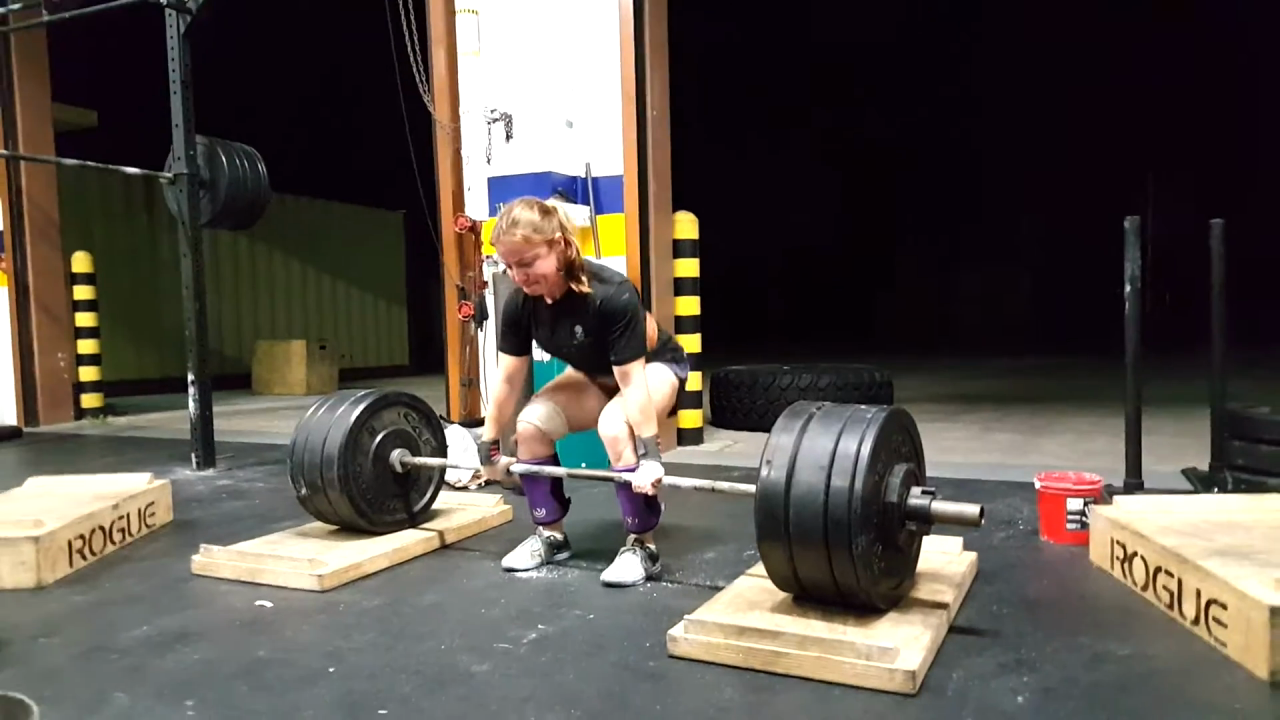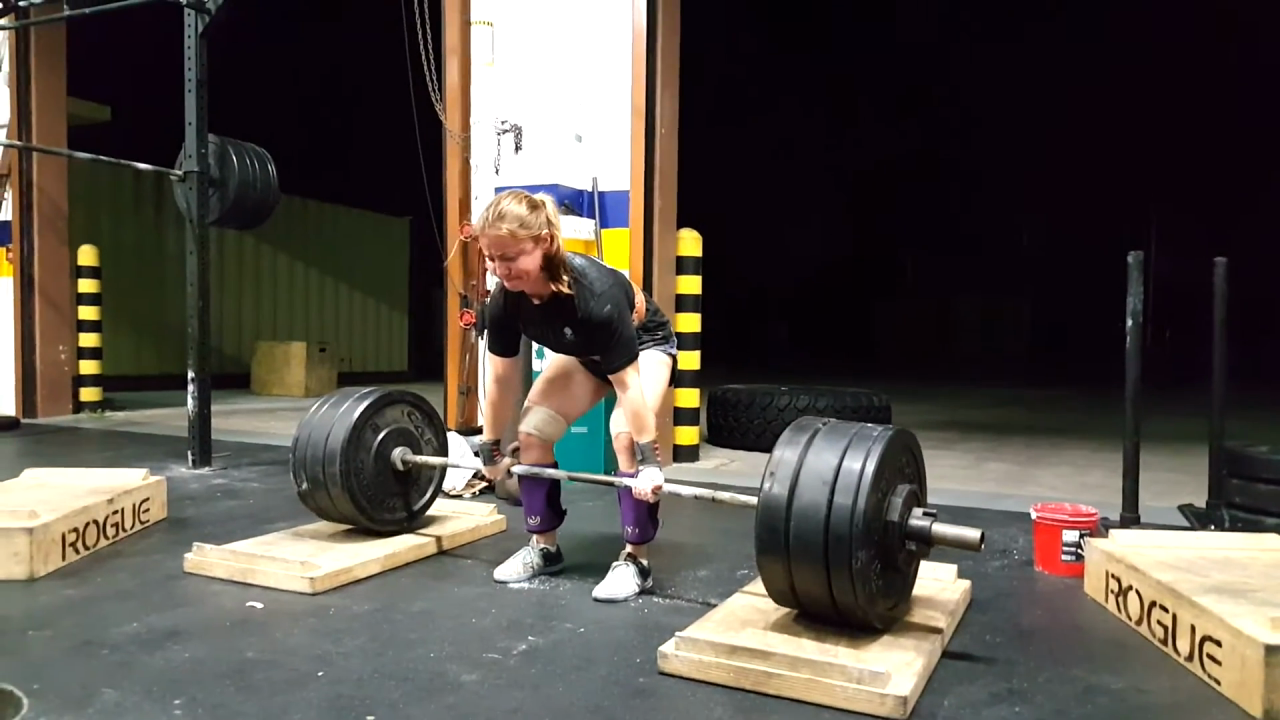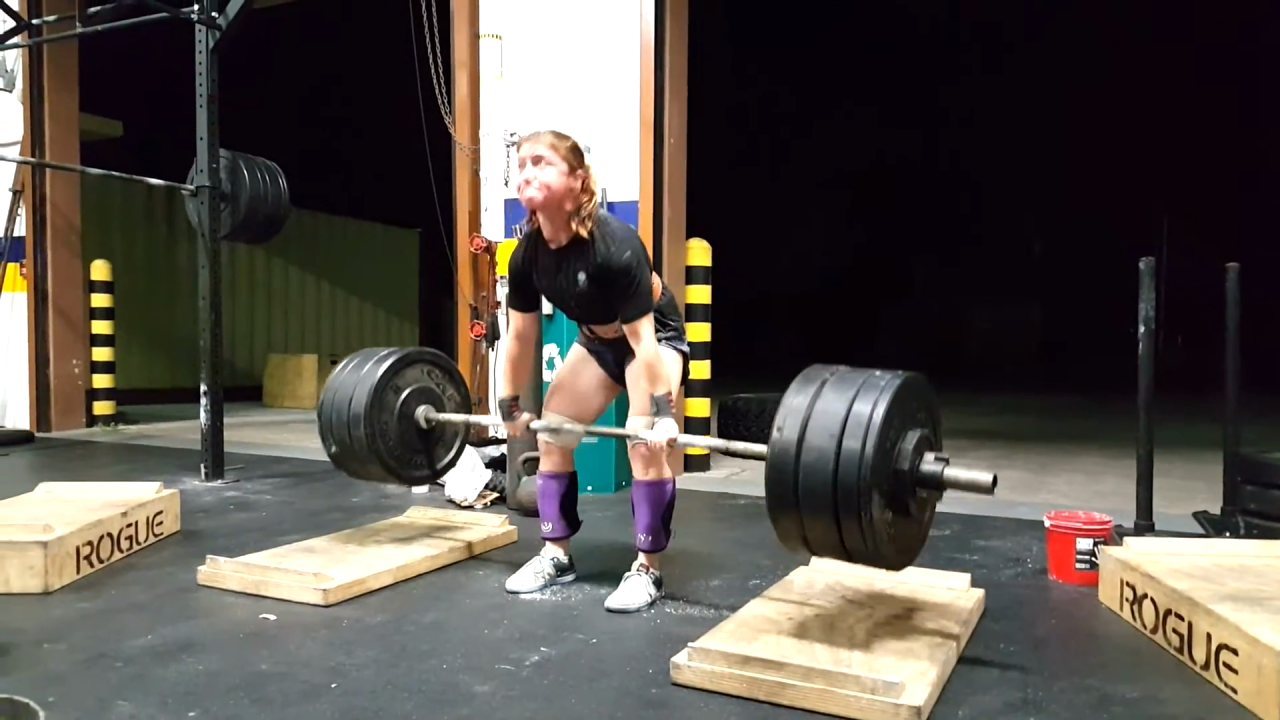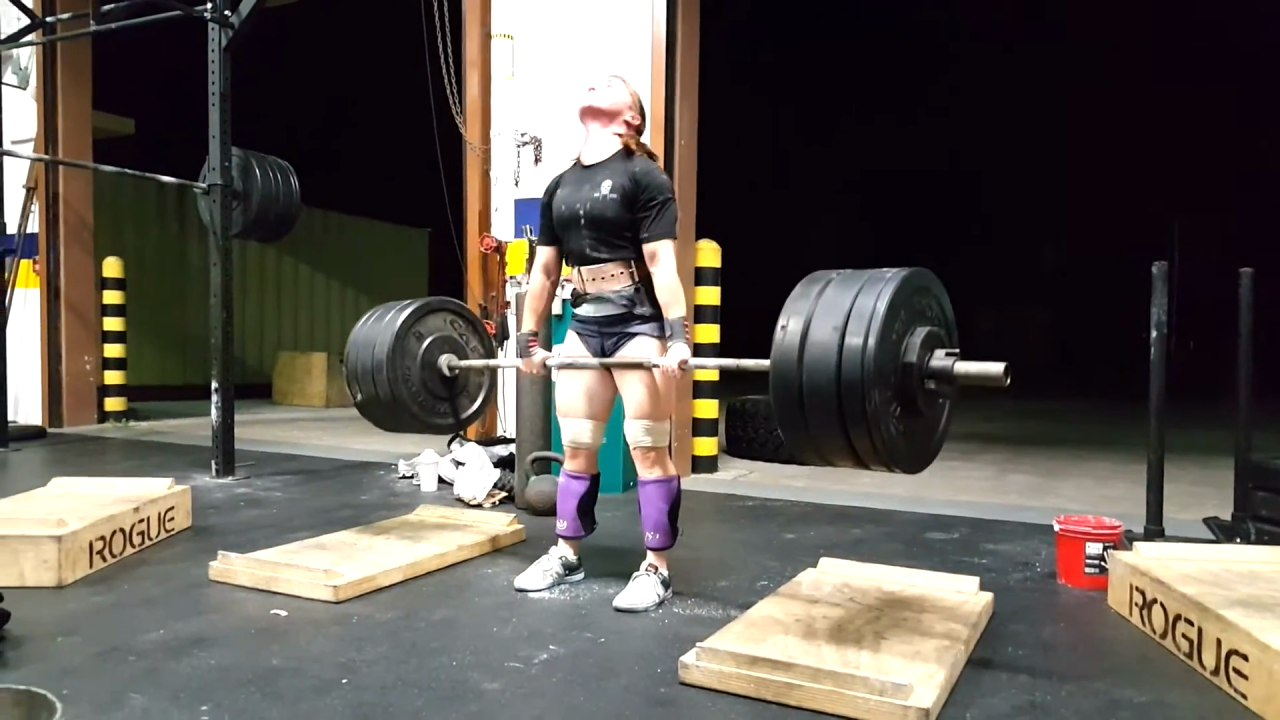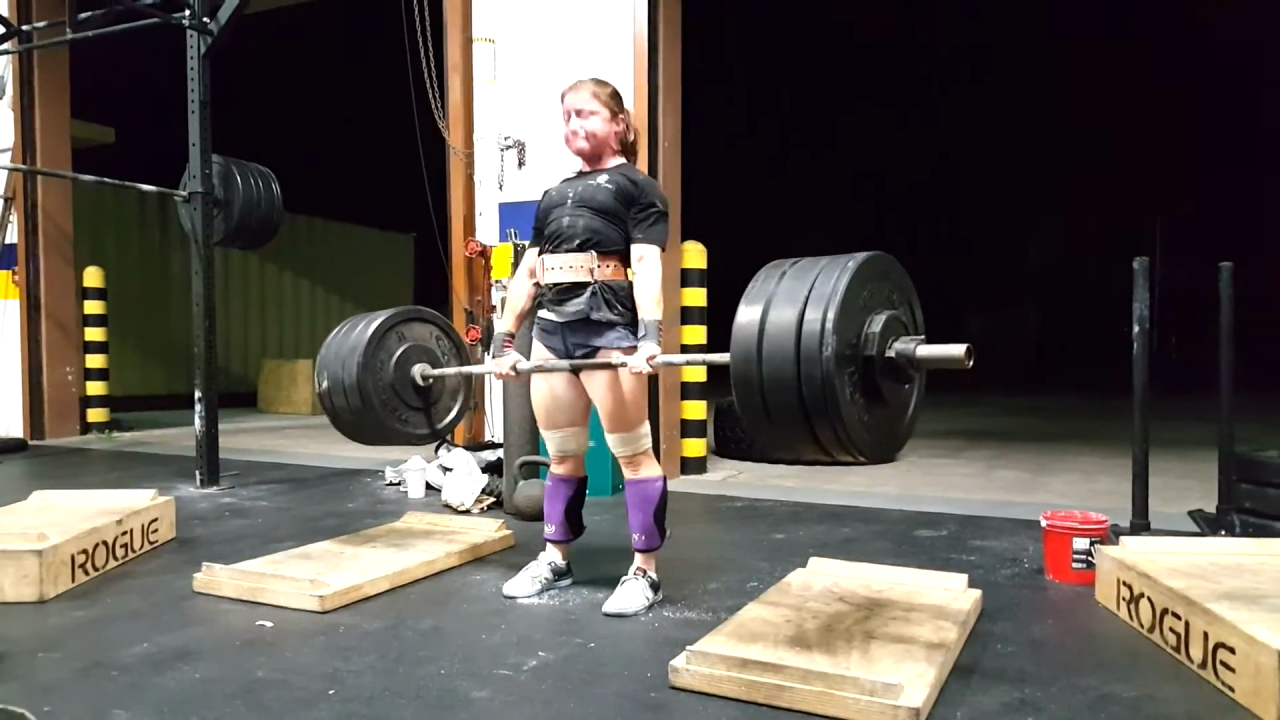
dt=0.7s
person 1, frame 1
left shoulder: (611, 295)
right shoulder: (520, 304)
left elbow: (632, 382)
right elbow: (508, 379)
left wrist: (650, 456)
right wrist: (489, 446)
left hip: (654, 367)
right hip: (594, 379)
left knee: (615, 427)
right knee: (531, 423)
left ankle: (642, 545)
right ankle: (550, 534)
person 1, frame 2
left shoulder: (596, 294)
right shoulder: (505, 302)
left elbow: (627, 387)
right elbow: (502, 380)
left wrist: (650, 463)
right wrist: (491, 449)
left hip: (643, 342)
right hip: (583, 352)
left knee: (626, 436)
right knee: (532, 431)
left ankle: (635, 560)
right ankle: (543, 546)
person 1, frame 3
left shoulder: (615, 245)
right shoulder: (527, 255)
left elbow: (642, 338)
right elbow: (521, 336)
left wrist: (663, 415)
right wrist: (510, 405)
left hip: (657, 335)
right hip: (596, 341)
left knee: (645, 444)
right knee: (551, 437)
left ankle: (647, 570)
right ankle: (556, 555)
person 1, frame 4
left shoulder: (643, 175)
right shoulder: (560, 186)
left elbow: (662, 262)
right elbow: (544, 269)
left wrist: (677, 335)
right wrist: (528, 338)
left hip: (639, 319)
right hip: (585, 320)
left knee: (647, 445)
right knee: (575, 444)
left ankle: (656, 568)
right ankle: (566, 553)
person 1, frame 5
left shoulder: (639, 188)
right shoulder: (555, 193)
left elbow: (647, 267)
right elbow: (527, 273)
left wrist: (649, 334)
right wrist: (503, 339)
left hip: (606, 322)
right hip: (551, 324)
left knee: (631, 450)
right knee: (562, 453)
left ankle: (645, 570)
right ankle: (555, 557)
